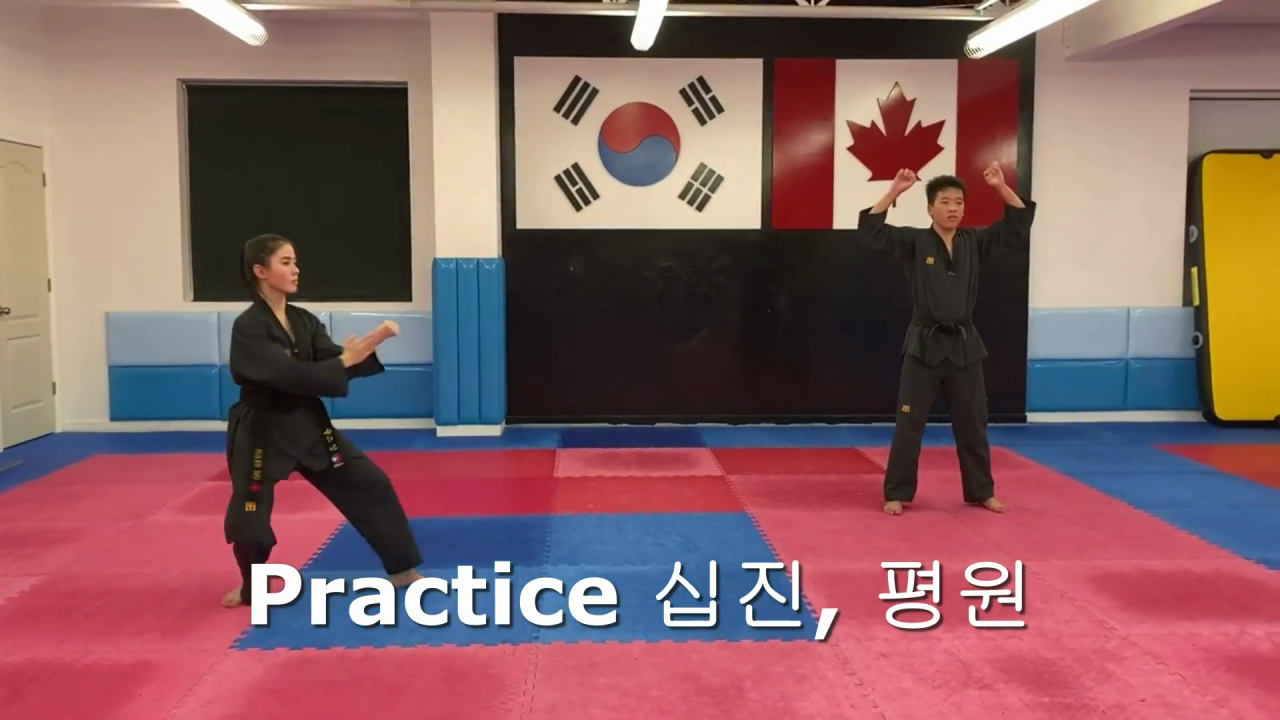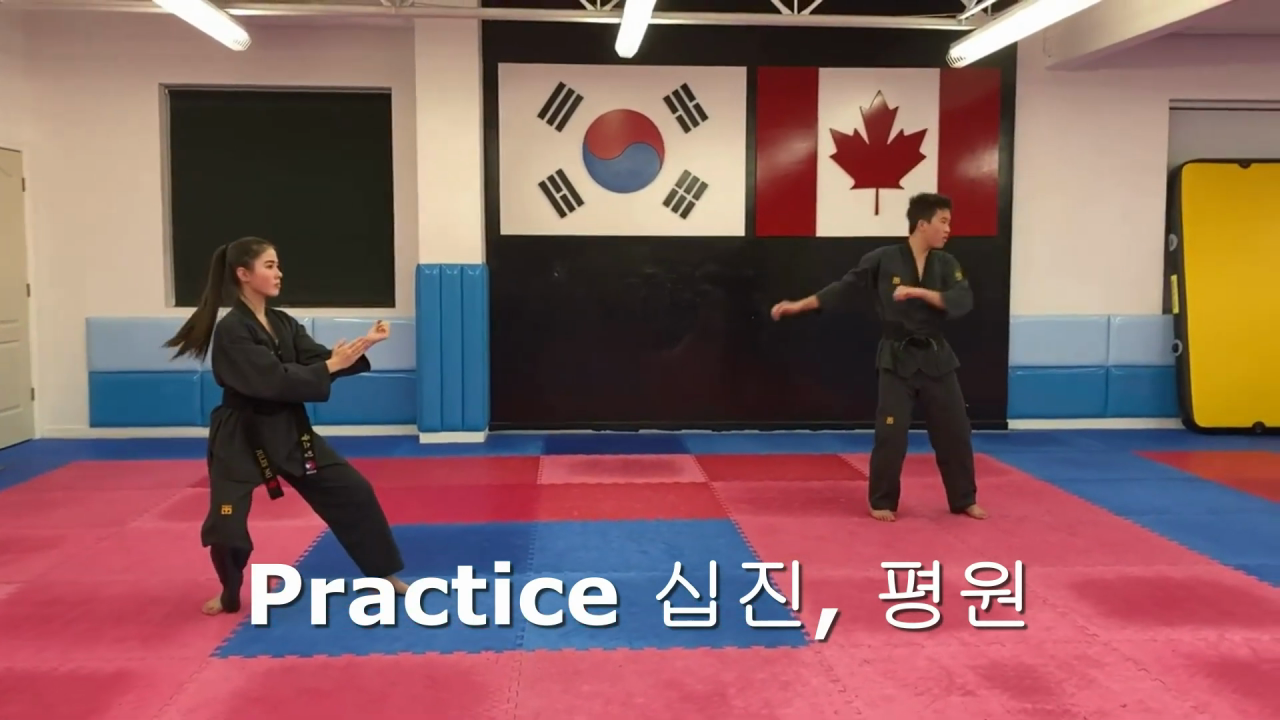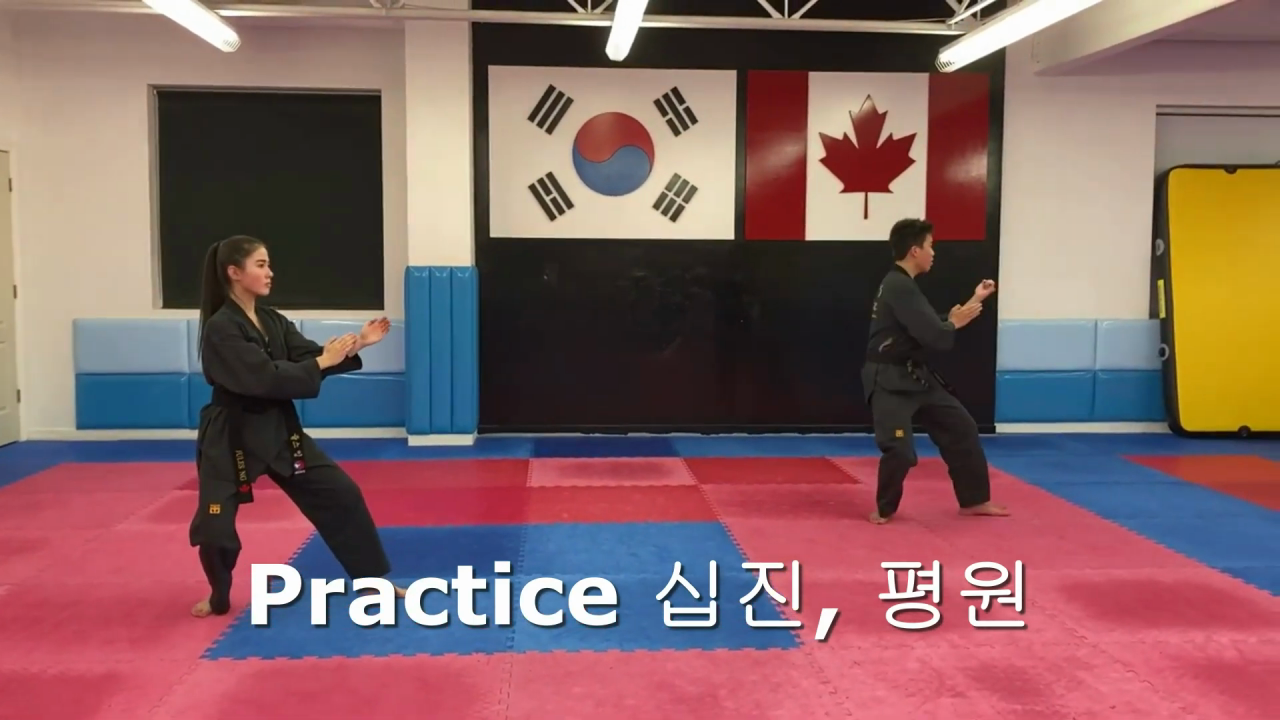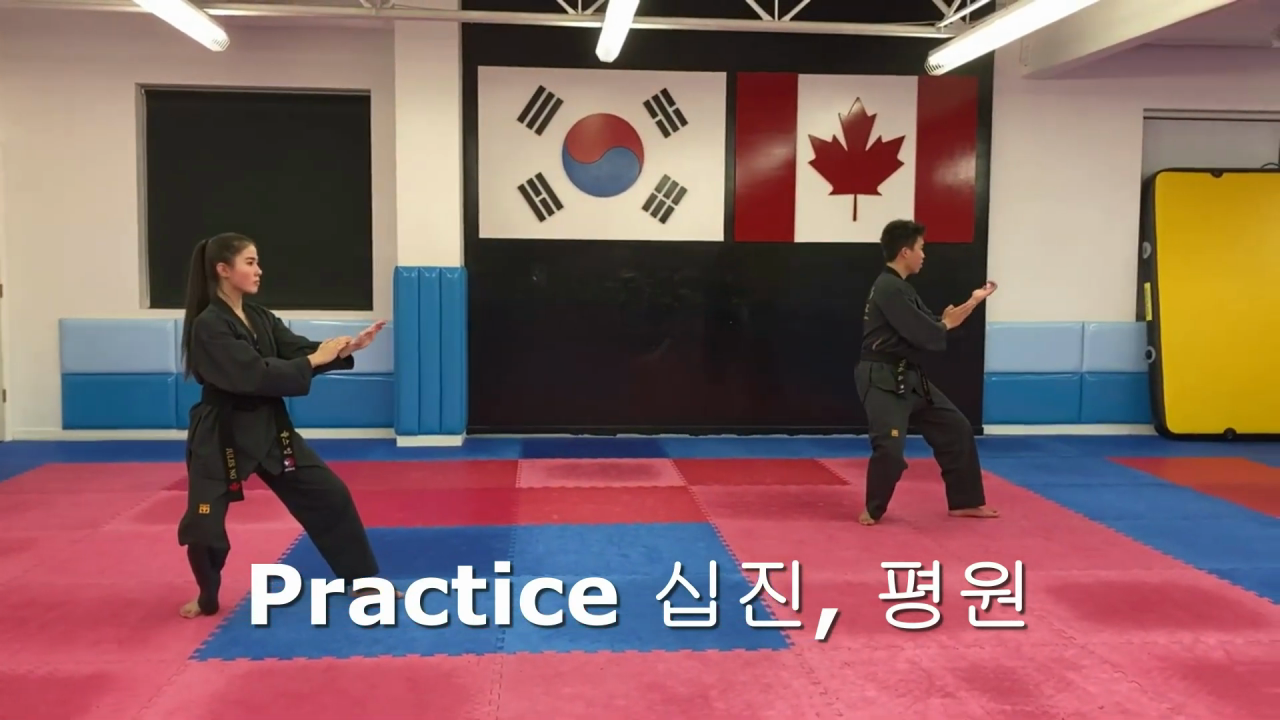
dt=0.5s
person 1, frame 1
left shoulder: (304, 321)
right shoulder: (248, 328)
left elbow: (335, 366)
right elbow: (293, 376)
left wrist: (369, 345)
right wrist: (345, 361)
left hip: (307, 424)
right hip: (260, 432)
left knee: (372, 487)
right knee: (249, 523)
left ankle: (402, 570)
right ankle: (252, 585)
person 1, frame 2
left shoulder: (284, 323)
right shoulder: (231, 331)
left elbow: (318, 362)
right elbow: (274, 381)
left wrist: (361, 345)
right wrist: (330, 366)
left hip: (290, 430)
right hip: (242, 437)
left knee: (354, 492)
right knee: (226, 526)
left ankle: (383, 575)
right ankle: (230, 594)
person 1, frame 3
left shoulder: (273, 321)
right shoulder: (221, 328)
left elbow: (310, 357)
right elbow: (265, 378)
left wrist: (356, 344)
right wrist: (323, 361)
left hip: (279, 429)
right hip: (231, 435)
left knee: (341, 494)
right knee: (215, 524)
left ankle: (371, 578)
right ankle: (219, 596)
person 1, frame 4
left shoulder: (261, 318)
right shoulder: (208, 326)
left elbow: (299, 353)
right elbow: (254, 375)
left wrist: (346, 348)
right wrist: (314, 359)
left hip: (269, 427)
right hip: (221, 434)
left knee: (329, 494)
right knee: (204, 523)
left ankle: (361, 579)
right ankle: (207, 597)
person 2, frame 1
left shoulder: (975, 242)
right shoulder: (913, 242)
left elbow: (1019, 226)
right elbow: (870, 231)
left wrist: (1002, 188)
right wrist: (894, 192)
left hip: (964, 344)
right hip: (924, 344)
left knee: (973, 422)
right knee: (909, 422)
left ankle: (981, 492)
right ankle: (896, 494)
person 2, frame 2
left shoulder: (946, 263)
right shoulder: (882, 259)
left elbow: (962, 301)
right elbow: (844, 289)
left wrist: (918, 292)
right wrist: (799, 306)
left hip: (935, 356)
right hip: (897, 356)
left knee: (955, 430)
right knee: (892, 433)
left ankle: (964, 499)
right ankle: (883, 501)
person 2, frame 3
left shoulder: (905, 286)
right shoulder: (898, 287)
left elbow: (934, 327)
right elbow: (935, 335)
left wrist: (975, 301)
right wrist: (955, 323)
left hip: (914, 377)
right hip: (888, 379)
left knee: (961, 429)
right knee: (900, 448)
left ankle: (973, 500)
right ankle: (885, 507)
person 2, frame 4
left shoulder: (900, 287)
right shoulder: (889, 289)
left elbow: (930, 326)
right elbow: (926, 335)
left wrist: (974, 301)
right wrist: (947, 323)
left hip: (909, 378)
right hip: (883, 379)
left knee: (956, 430)
right knee: (890, 448)
left ankle: (965, 502)
right ankle: (873, 509)
